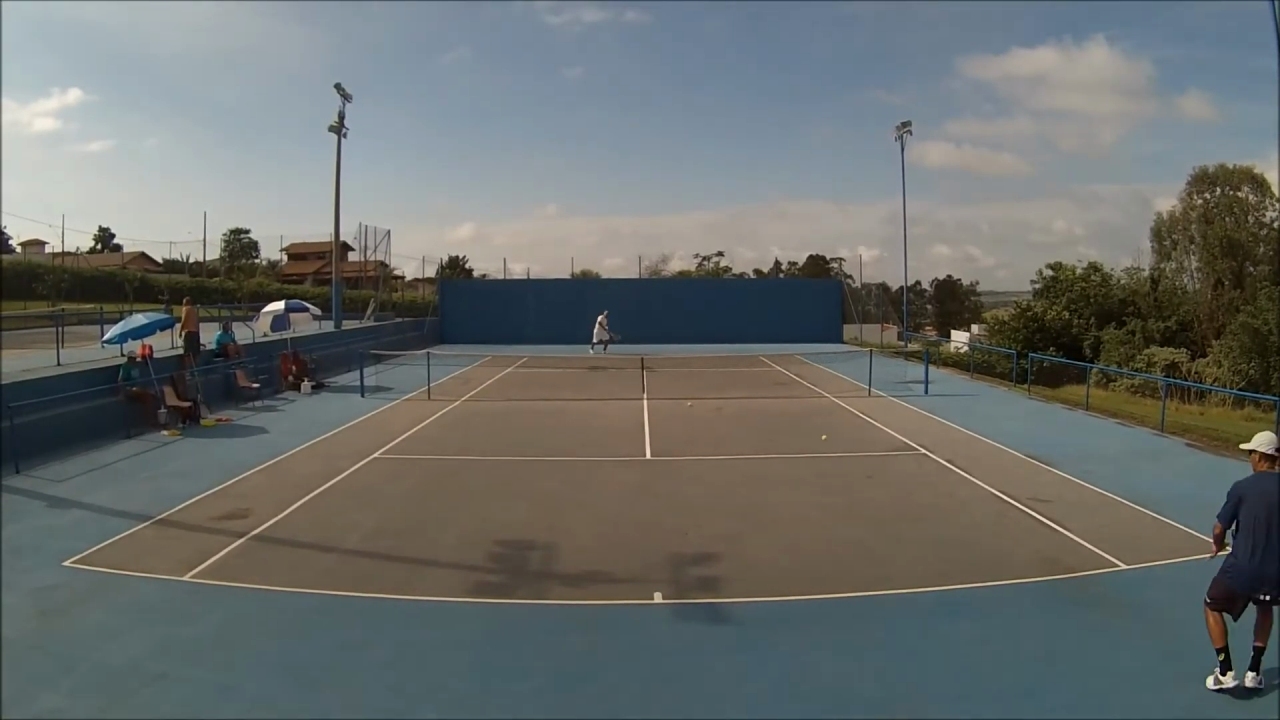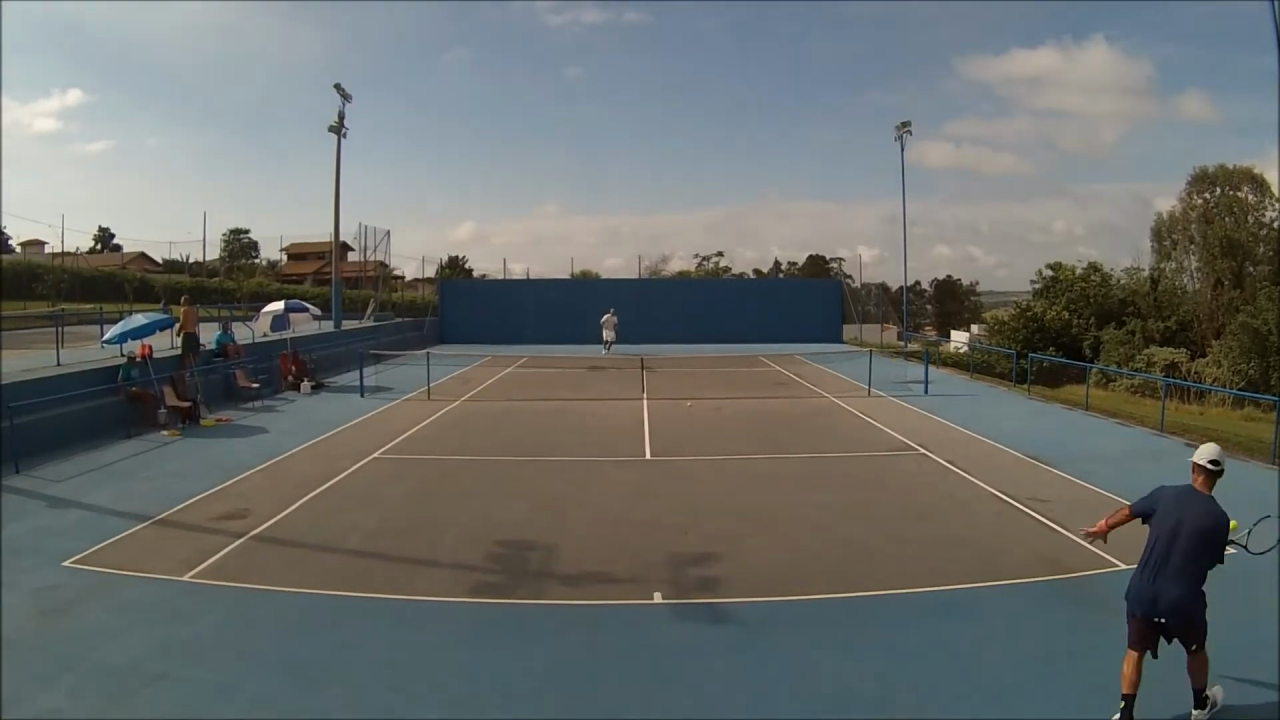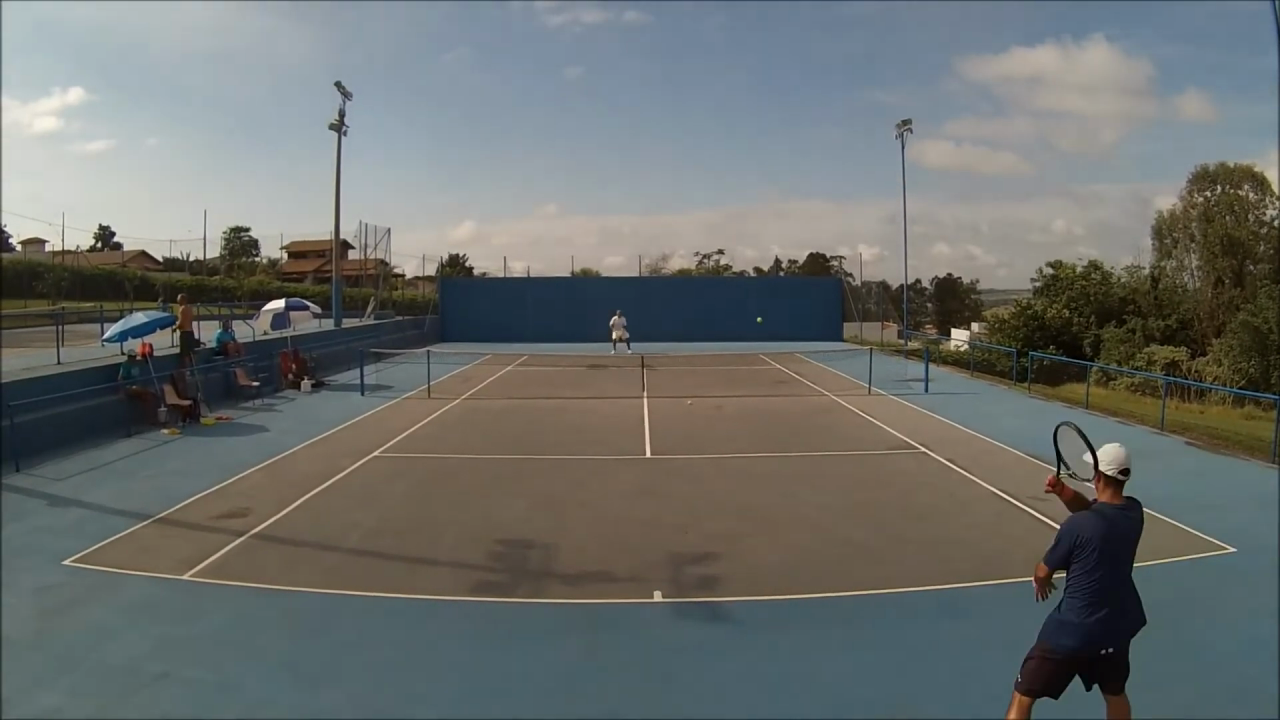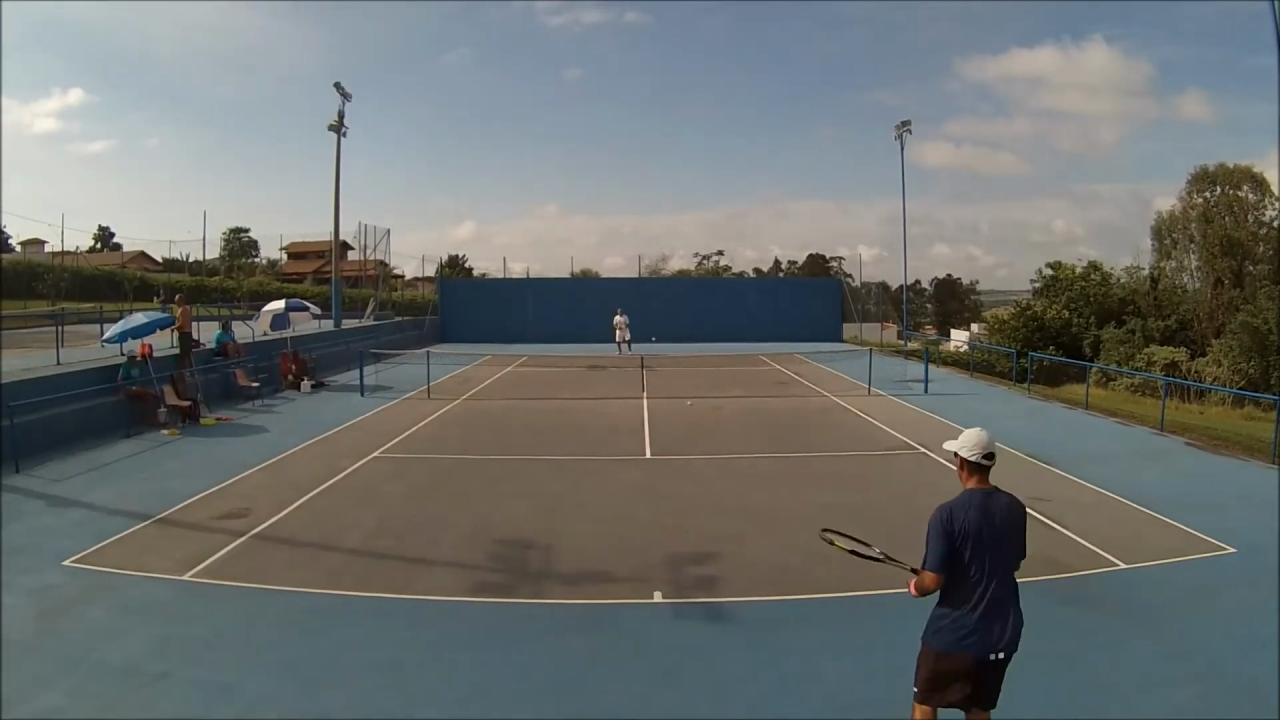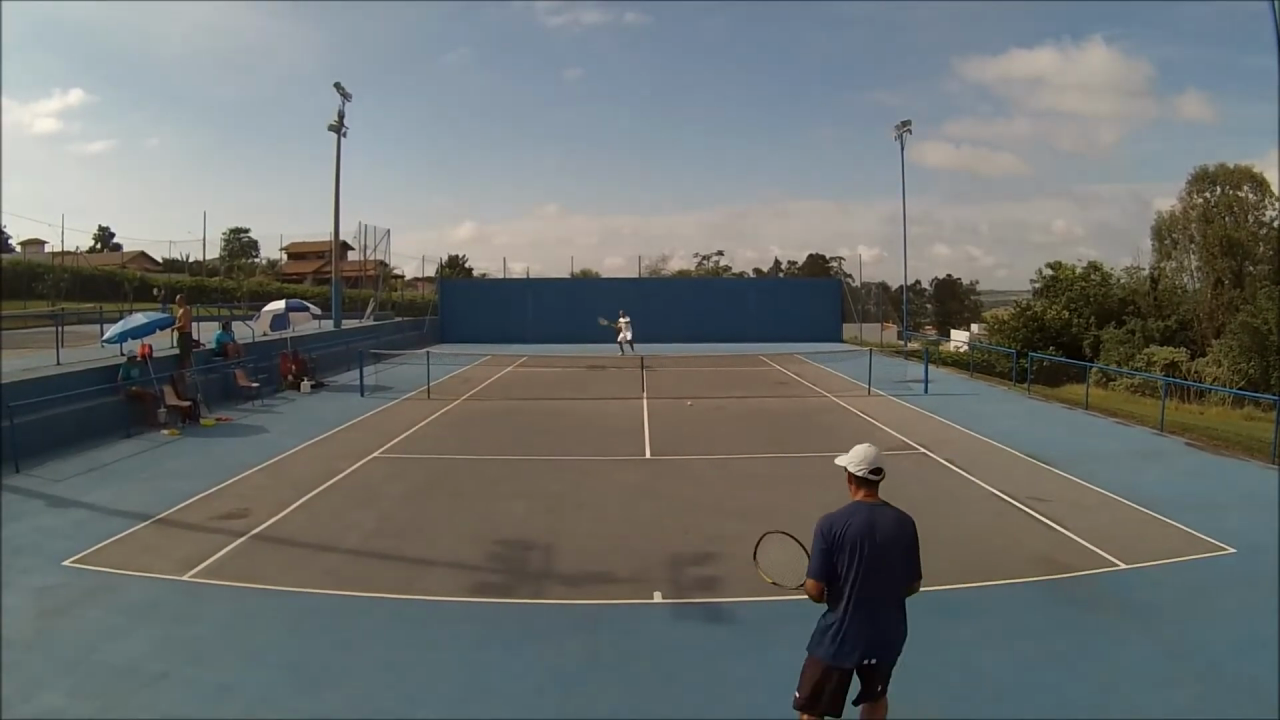
dt=0.4s
person 1, frame 1
left shoulder: (1242, 488)
left elbow: (1220, 530)
left wrist: (1217, 543)
left hip: (1239, 570)
left knee: (1213, 609)
left ankle: (1225, 672)
right ankle: (1254, 672)
person 1, frame 2
left shoulder: (1165, 494)
right shoulder: (1218, 519)
left elbow: (1126, 513)
right elbow: (1211, 562)
left wrist: (1103, 527)
left hip: (1142, 593)
right hip: (1181, 600)
left knee: (1135, 653)
right knee: (1196, 651)
person 1, frame 3
left shoulder: (1076, 528)
right shoulder: (1134, 512)
left elbow: (1044, 571)
right elbow: (1091, 510)
left wrist: (1042, 582)
right wrist: (1063, 490)
left hip: (1070, 631)
right hip: (1114, 628)
right knee: (1115, 694)
person 1, frame 4
left shoulder: (947, 514)
right shoulder: (1015, 508)
left elbow: (933, 582)
left wrist: (916, 585)
left hip: (956, 631)
right hip: (1002, 630)
person 1, frame 5
left shoulder: (831, 524)
right shoulder: (904, 523)
left elbow: (814, 588)
right elbow: (913, 585)
left wrist: (827, 597)
left hip: (839, 638)
right hip: (886, 637)
right knee: (875, 698)
